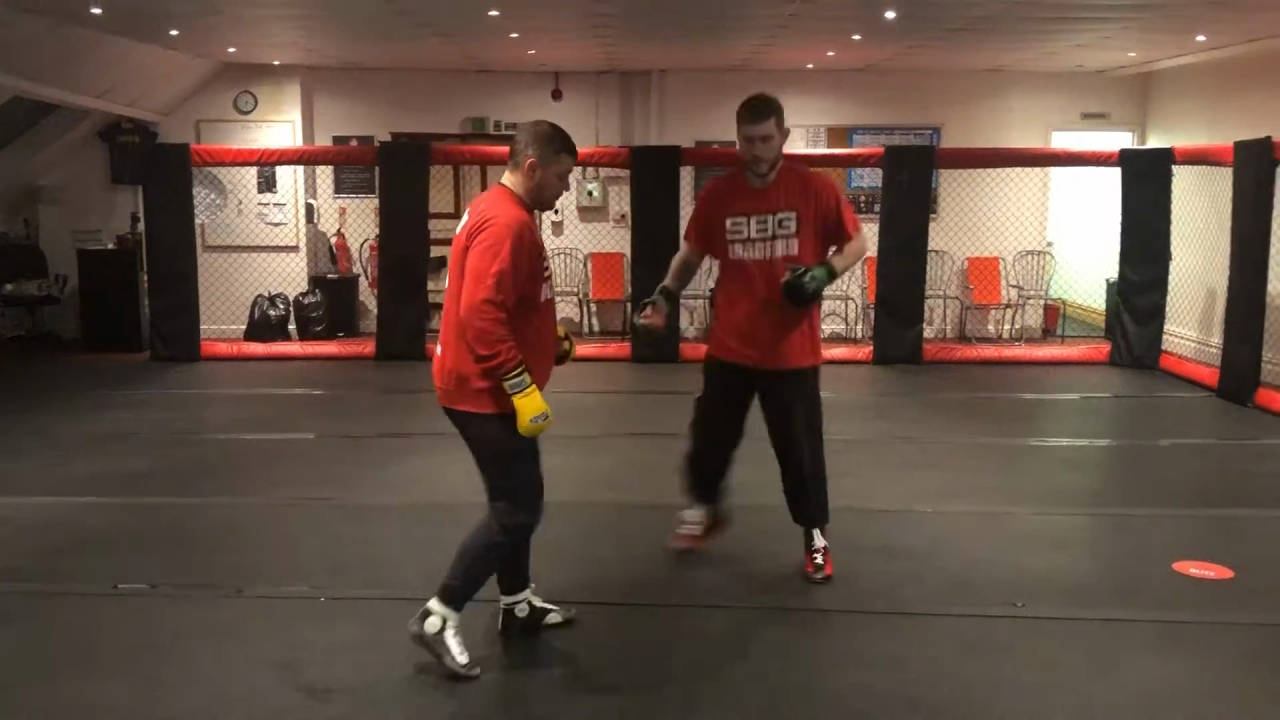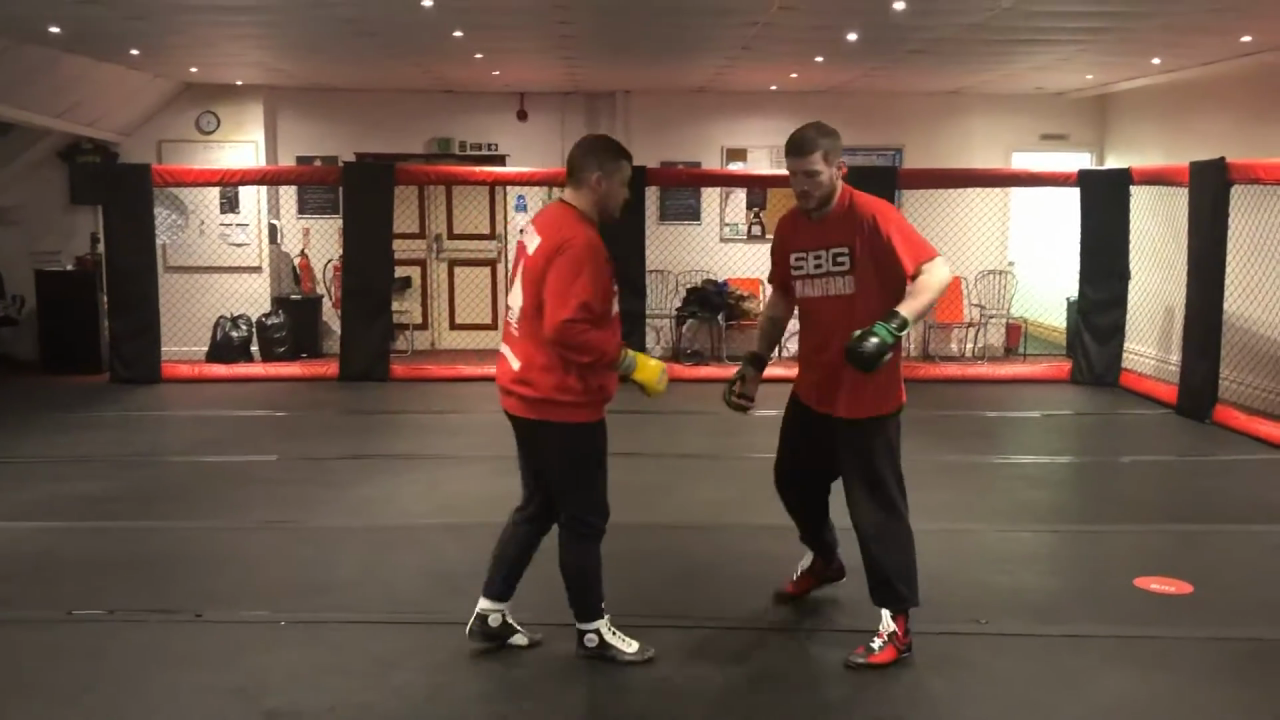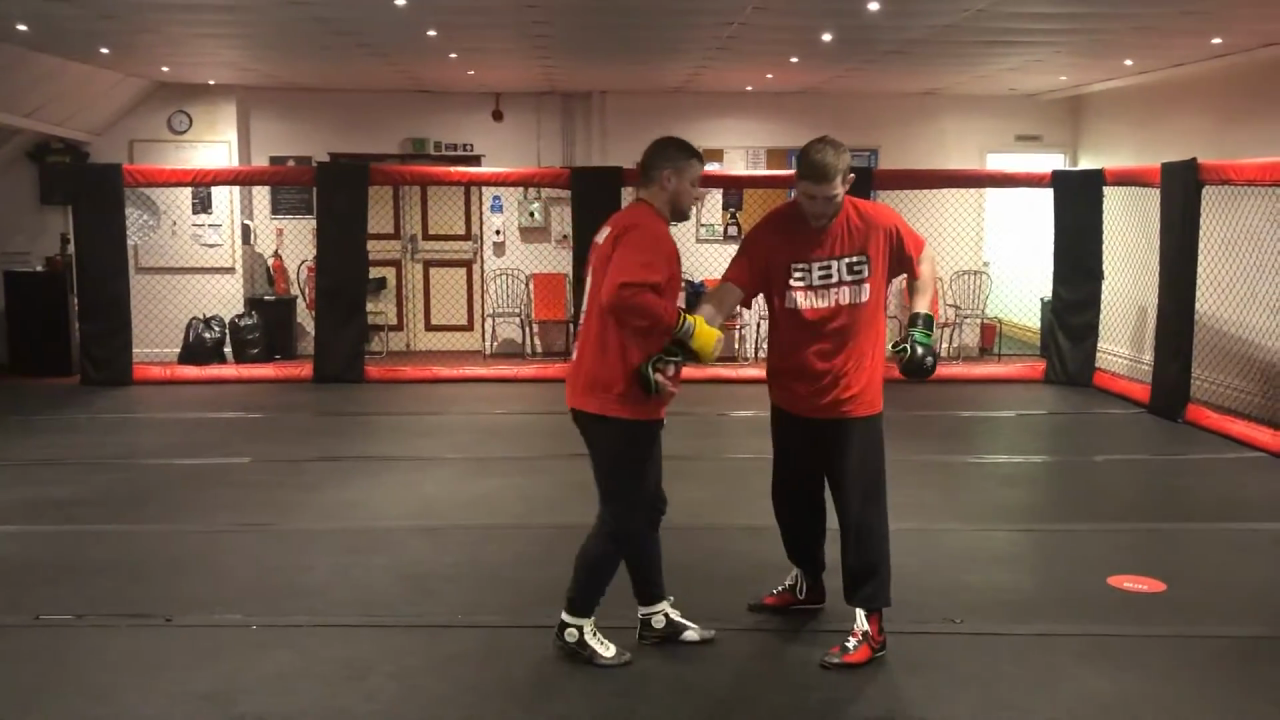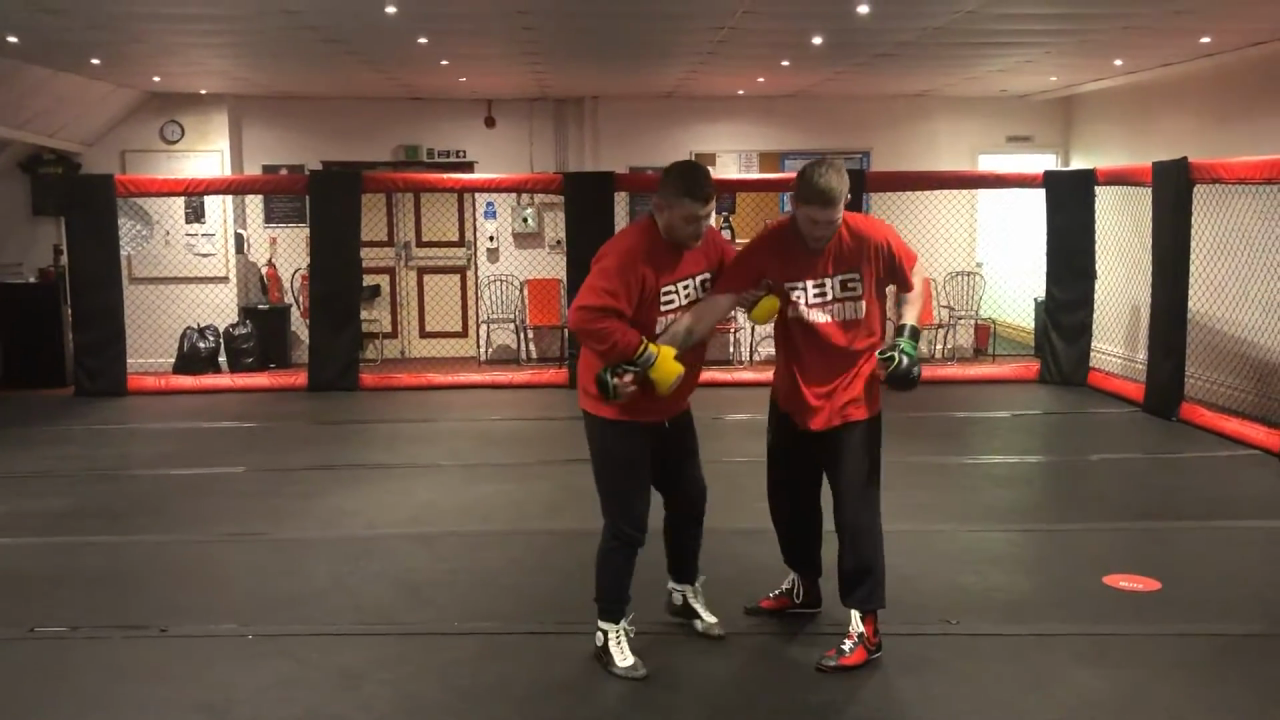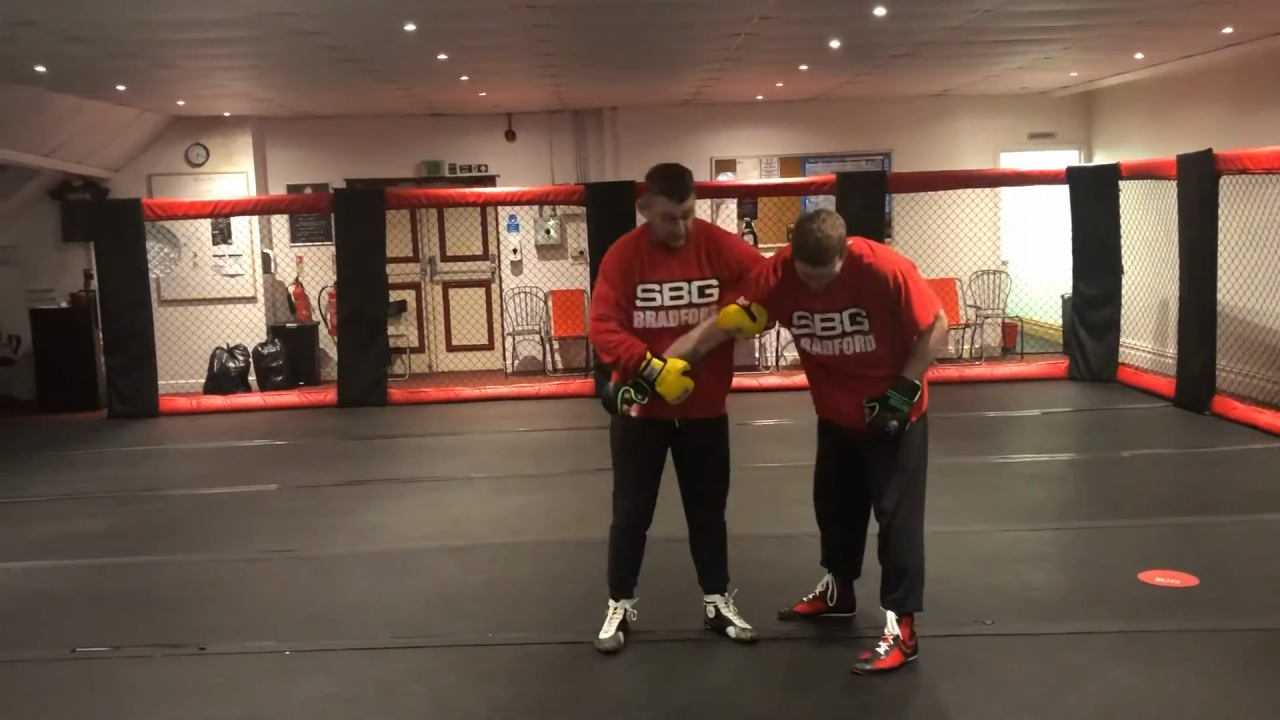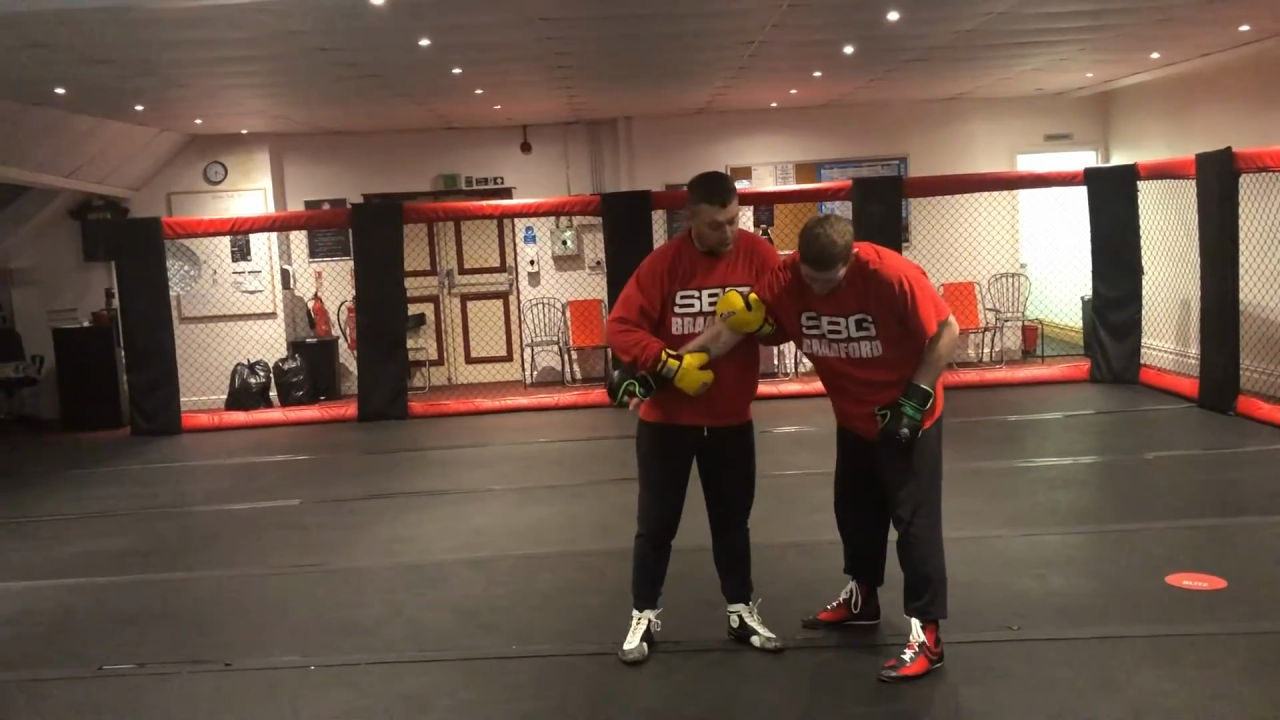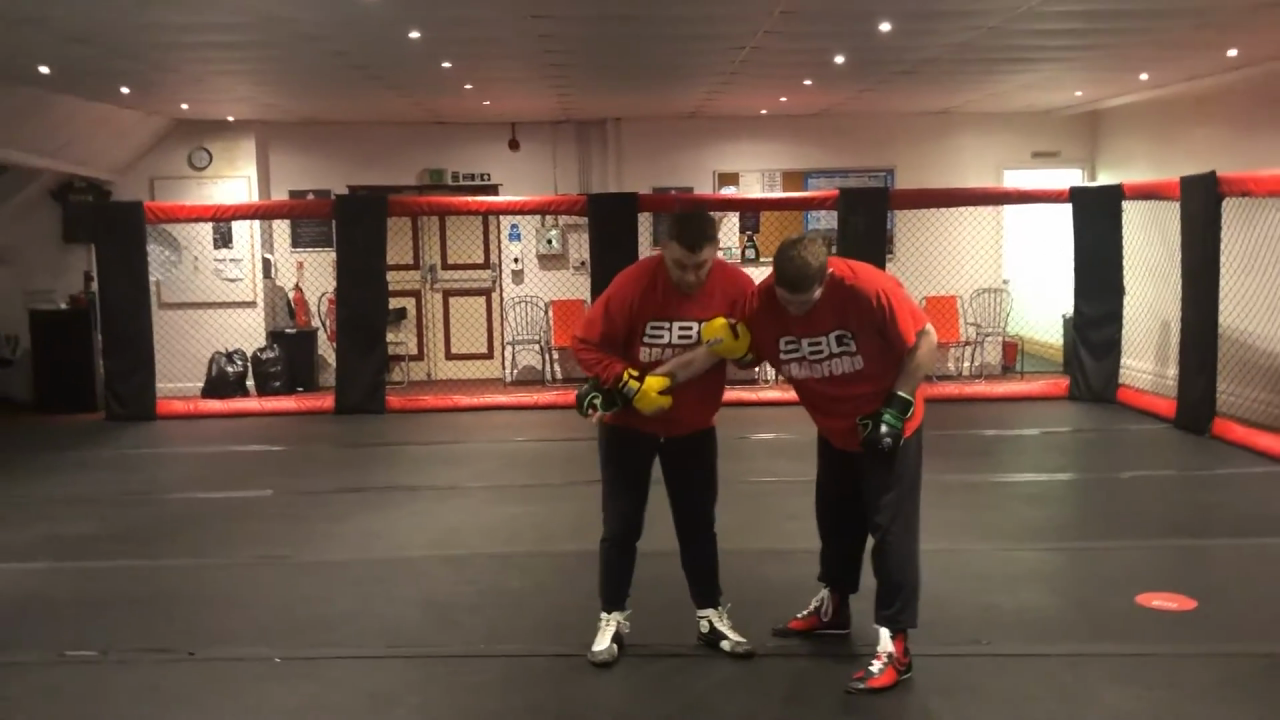
dt=0.7s
person 1, frame 1
left shoulder: (499, 209)
right shoulder: (507, 223)
right elbow: (481, 316)
left wrist: (550, 332)
right wrist: (523, 389)
left hip: (489, 389)
right hip: (486, 394)
left knee: (517, 495)
right knee: (516, 509)
left ankle: (516, 604)
right ankle: (439, 617)
person 1, frame 2
left shoulder: (547, 222)
right shoulder: (579, 242)
right elbow: (569, 329)
left wrist: (613, 353)
right wrist: (632, 365)
left hip: (530, 391)
right hip: (562, 403)
left knee: (539, 506)
right knee: (584, 518)
left ankle: (490, 611)
right ankle: (592, 630)
person 1, frame 3
left shoulder: (629, 225)
right shoulder: (647, 231)
right elbow: (626, 298)
left wrist: (668, 345)
right wrist: (690, 330)
left hip: (623, 394)
right hip: (617, 399)
left knee: (646, 510)
right knee: (622, 517)
left ankle: (655, 614)
right ankle: (575, 625)
person 1, frame 4
left shoulder: (709, 242)
right shoulder: (628, 251)
right elbow: (586, 317)
left wrist: (763, 296)
right wrist: (650, 358)
left hip: (671, 408)
right hip: (618, 410)
left knee: (690, 501)
right knee: (625, 524)
left ankle: (685, 593)
right ankle: (610, 630)
person 1, frame 5
left shoulder: (719, 245)
right shoulder: (623, 255)
right elbow: (602, 328)
right wrist: (653, 370)
left hip: (705, 411)
right hip: (642, 410)
left knee: (708, 513)
right knee: (630, 516)
left ankle: (718, 603)
right ankle: (620, 606)
person 1, frame 6
left shoulder: (757, 254)
right shoulder: (663, 262)
right elbow: (620, 327)
right wrist: (671, 366)
left hip: (731, 419)
right hip: (666, 419)
left knee: (732, 521)
right knee: (656, 522)
left ankle: (741, 612)
right ankle: (643, 616)
person 1, frame 7
left shoulder: (735, 285)
right shoulder: (634, 284)
right elbow: (586, 345)
right wrist: (632, 386)
left hip: (694, 426)
right hip: (629, 424)
left knee: (698, 524)
right knee: (621, 526)
left ankle: (711, 617)
right ankle: (612, 619)
person 2, frame 1
left shoulder: (814, 187)
right shoulder: (717, 193)
left elbow: (855, 243)
right elbow: (692, 250)
left wrist: (823, 273)
right wrist: (665, 295)
left hip: (792, 349)
right hip: (729, 347)
left knee: (800, 449)
right knee: (710, 439)
left ankle: (814, 534)
right ankle: (705, 510)
person 2, frame 2
left shoulder: (872, 217)
right shoulder: (789, 228)
left elbow: (937, 273)
left wrist: (890, 327)
right wrist: (754, 363)
left hip: (867, 394)
right hip: (811, 389)
left knee: (876, 506)
right knee: (793, 480)
left ankle: (896, 623)
right ankle: (822, 559)
person 2, frame 3
left shoulder: (879, 223)
right shoulder: (770, 232)
left elbow: (922, 263)
right elbow: (721, 300)
left wrist: (920, 326)
left hip: (855, 398)
right hip: (791, 398)
left knee: (860, 507)
right knee: (792, 498)
left ankle: (870, 623)
right ankle: (806, 581)
person 2, frame 4
left shoulder: (875, 239)
right shoulder: (768, 247)
left elbow: (911, 282)
right elbow: (714, 306)
left wrist: (906, 337)
left hip: (855, 400)
right hip: (792, 398)
left knee: (856, 509)
right knee: (787, 498)
left ankle: (865, 623)
right ankle: (802, 585)
person 2, frame 5
left shoulder: (886, 269)
right shoulder: (776, 274)
left elbow: (935, 327)
right elbow: (721, 325)
left wrist: (901, 393)
left hip: (893, 409)
right hip: (835, 412)
left knee: (897, 512)
right knee: (833, 504)
left ankle: (900, 627)
right ankle: (837, 589)
person 2, frame 6
left shoulder: (892, 275)
right shoulder: (786, 279)
left elbow: (946, 331)
right elbow: (733, 326)
left wrist: (914, 398)
left hip: (908, 417)
right hip: (853, 419)
left knee: (915, 518)
right knee: (854, 510)
left ankle: (926, 634)
right ankle: (860, 597)
person 2, frame 7
left shoulder: (868, 288)
right shoulder: (762, 303)
left elbow: (924, 340)
right elbow: (712, 351)
left wrist: (895, 407)
left hip: (889, 425)
right hip: (835, 430)
left knee: (891, 527)
right knee: (835, 520)
left ankle: (895, 645)
right ankle: (832, 605)
